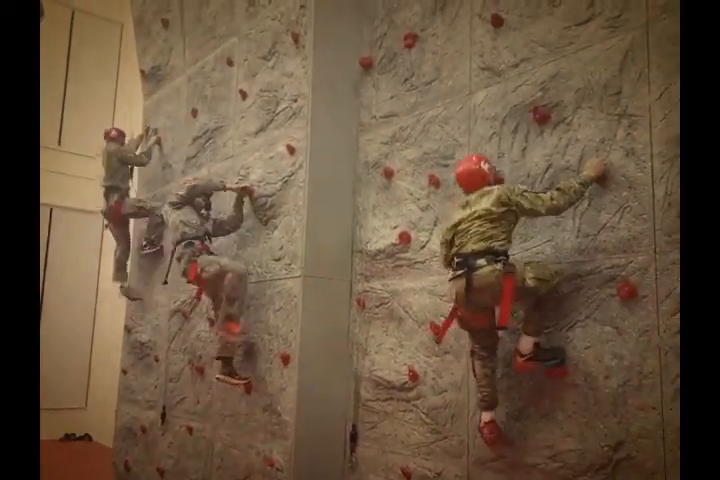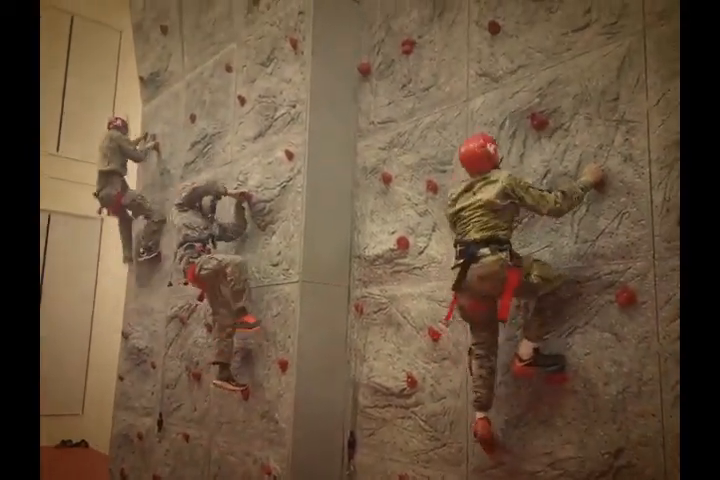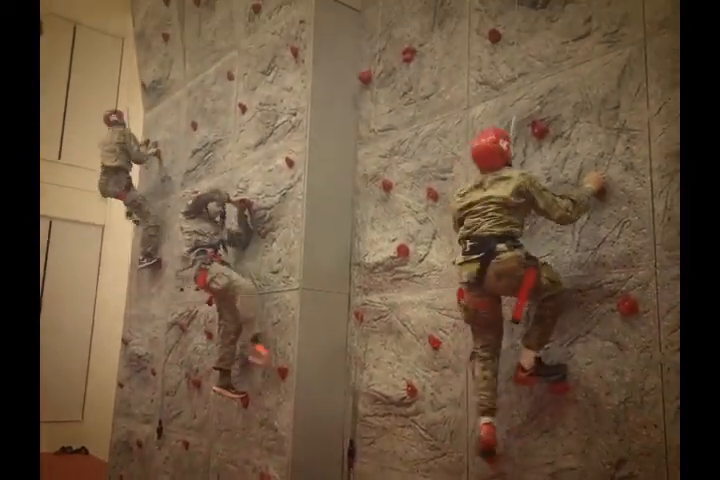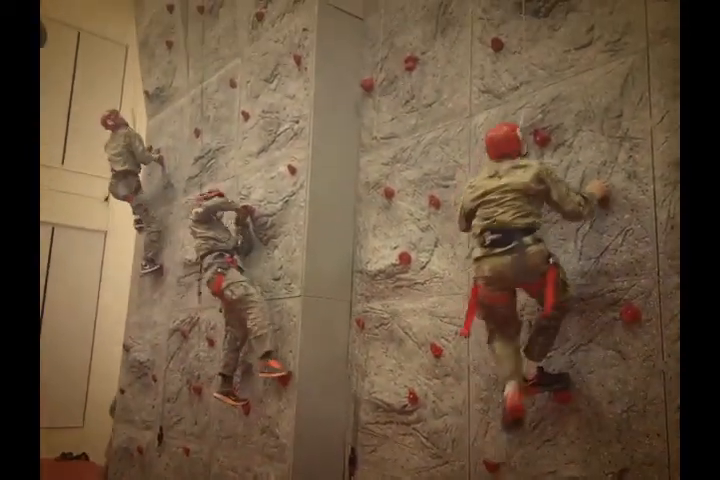
dt=0.2s
person 1, frame 1
left shoulder: (455, 215)
right shoulder: (503, 193)
left elbow: (446, 257)
right elbow: (552, 203)
right wrist: (586, 177)
left hip: (463, 286)
right hip: (491, 275)
left knee: (482, 350)
right knee: (547, 280)
left ankle: (488, 421)
right ankle: (526, 351)
person 1, frame 2
left shoulder: (456, 196)
right shoulder: (506, 182)
right elbow: (553, 206)
right wrist: (585, 182)
left hip: (466, 274)
right hip: (493, 264)
left knee: (482, 347)
right knee: (549, 282)
left ankle: (481, 420)
right ankle: (526, 356)
person 1, frame 3
left shoulder: (462, 194)
right shoulder: (521, 180)
right elbow: (564, 213)
right wrist: (589, 189)
left hip: (471, 270)
right hip: (506, 261)
left knee: (485, 348)
right knee: (550, 291)
left ankle: (486, 424)
right ankle: (528, 364)
person 1, frame 4
left shoulder: (476, 184)
right shoulder: (535, 171)
left elbow: (464, 222)
right elbow: (573, 208)
right wrist: (594, 193)
left hip: (487, 262)
right hip: (526, 255)
left knee: (501, 331)
right knee: (553, 309)
left ankle: (513, 392)
right ankle: (530, 374)
person 2, frame 1
left shoulder: (206, 220)
right shoulder: (175, 205)
left elbow: (233, 224)
right elbow: (197, 186)
left wrist: (239, 199)
right wrist: (227, 187)
left hip: (203, 262)
right hip: (193, 258)
left knee: (223, 310)
right knee: (237, 270)
left ankle: (227, 367)
right ankle: (229, 319)
person 2, frame 2
left shoulder: (211, 223)
right shoulder: (182, 207)
left elbow: (236, 232)
right elbow: (199, 187)
left wrist: (239, 205)
right wrist: (228, 192)
left hip: (205, 262)
right hip: (194, 259)
left knee: (225, 317)
right knee: (236, 262)
left ankle: (223, 373)
right ankle: (242, 312)
person 2, frame 3
left shoulder: (219, 228)
right shoulder: (190, 214)
left elbow: (243, 242)
right elbow: (204, 195)
left wrist: (243, 213)
right wrist: (230, 199)
left hip: (216, 266)
right hip: (205, 264)
left knee: (229, 322)
right knee: (244, 287)
left ankle: (224, 380)
right ankle: (254, 341)
person 2, frame 4
left shoulder: (221, 228)
right shoulder: (198, 217)
left elbow: (244, 249)
right elbow: (211, 204)
left wrist: (243, 221)
right wrist: (236, 206)
left hip: (224, 272)
right hip: (220, 270)
left knee: (237, 330)
right knee: (255, 302)
left ankle: (225, 386)
right ankle: (266, 359)
person 3, frame 1
left shoulder: (109, 151)
right shoulder: (114, 148)
left elbow: (128, 149)
right elbow: (140, 160)
left wrist: (141, 138)
right wrist: (152, 142)
left hip: (111, 204)
right hip: (117, 201)
left knee: (122, 247)
right knee: (156, 209)
left ankle: (123, 285)
right ankle: (150, 242)
person 3, frame 2
left shoulder: (106, 140)
right shoulder: (117, 136)
right elbow: (137, 156)
left wrist: (136, 143)
right wrist: (148, 146)
left hip: (102, 190)
right hip: (115, 186)
left knee: (125, 220)
right knee: (156, 217)
left ankle: (127, 254)
right ankle: (146, 250)
person 3, frame 3
left shoulder: (105, 139)
right shoulder: (124, 132)
right elbow: (138, 158)
left wrist: (140, 147)
right wrist: (151, 152)
left hip: (105, 182)
right hip: (119, 180)
right knee: (149, 220)
left ankle: (131, 213)
right ankle: (147, 256)
person 3, frame 4
left shoulder: (109, 143)
right shoulder: (129, 134)
right elbow: (144, 158)
left wrist: (147, 154)
right wrist: (156, 157)
left hip: (115, 185)
right hip: (128, 183)
right knee: (152, 225)
left ankle: (138, 218)
right ankle: (148, 262)
